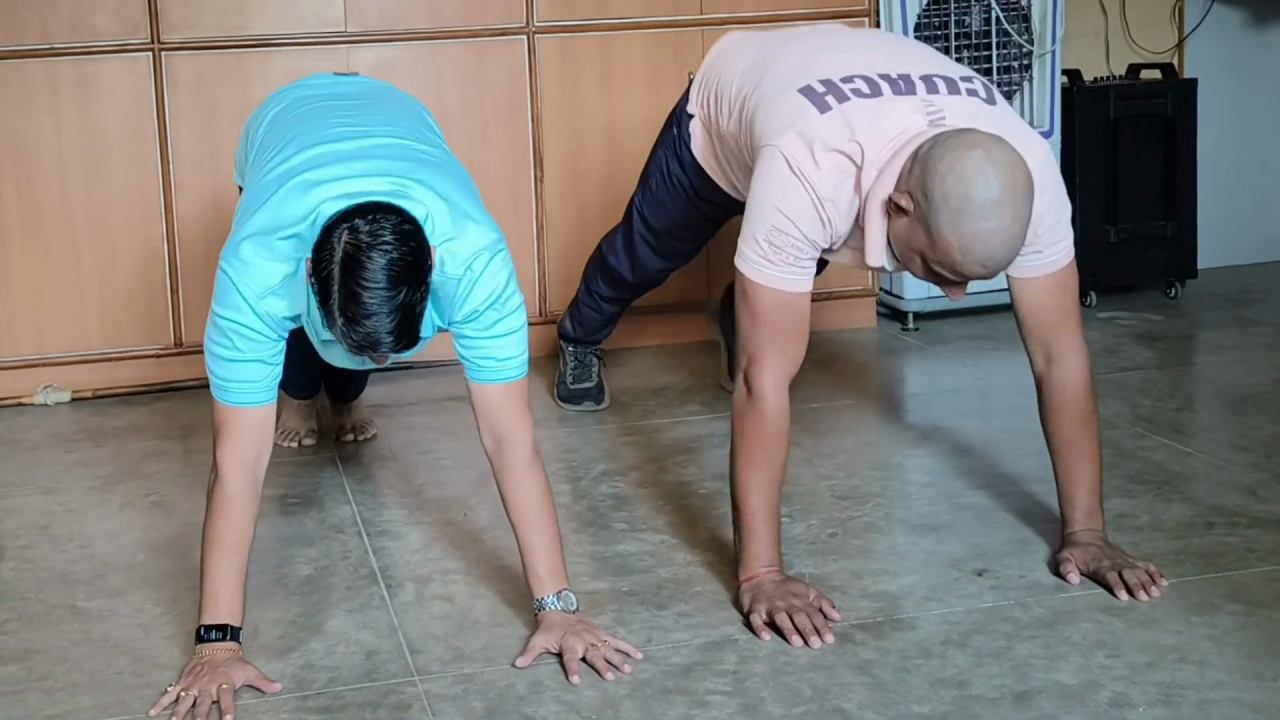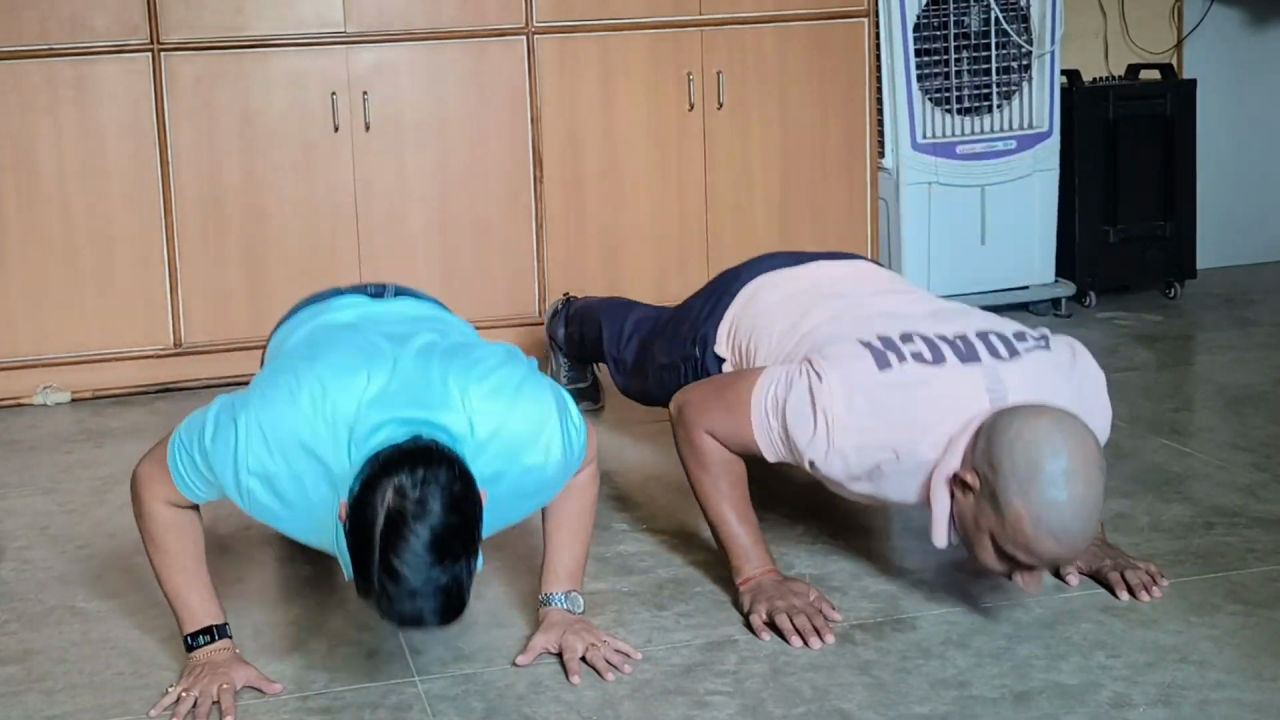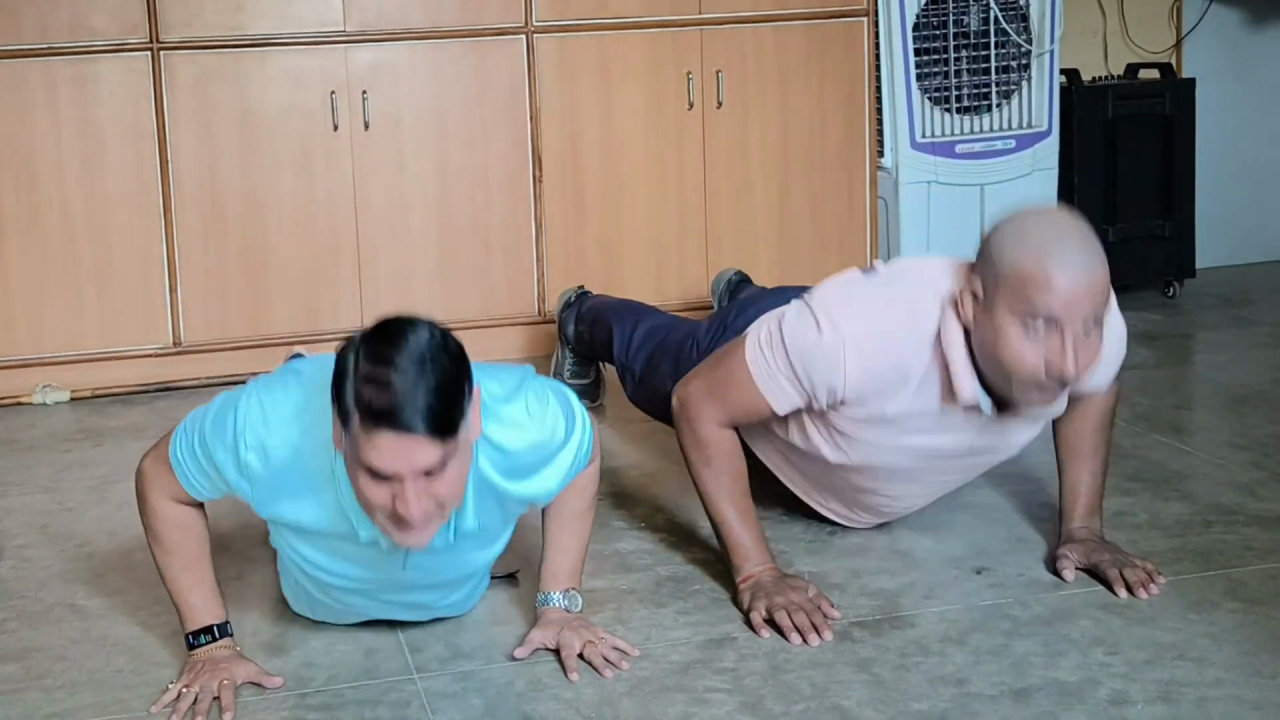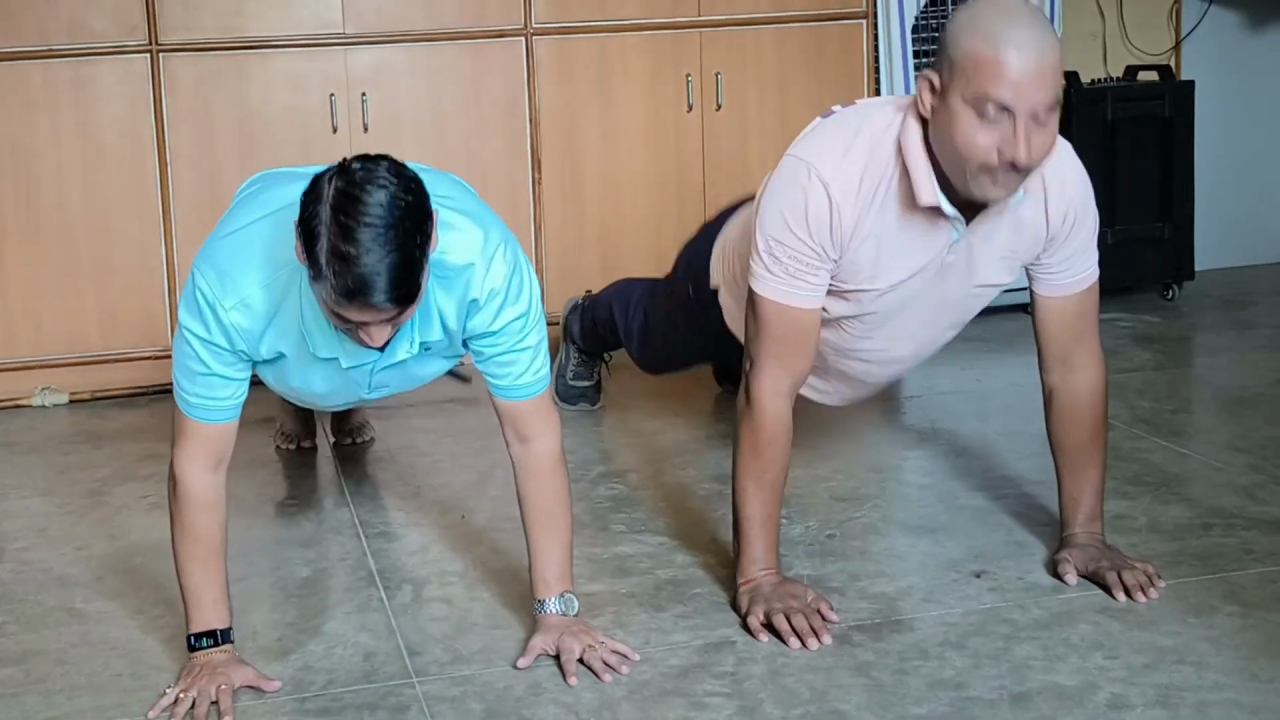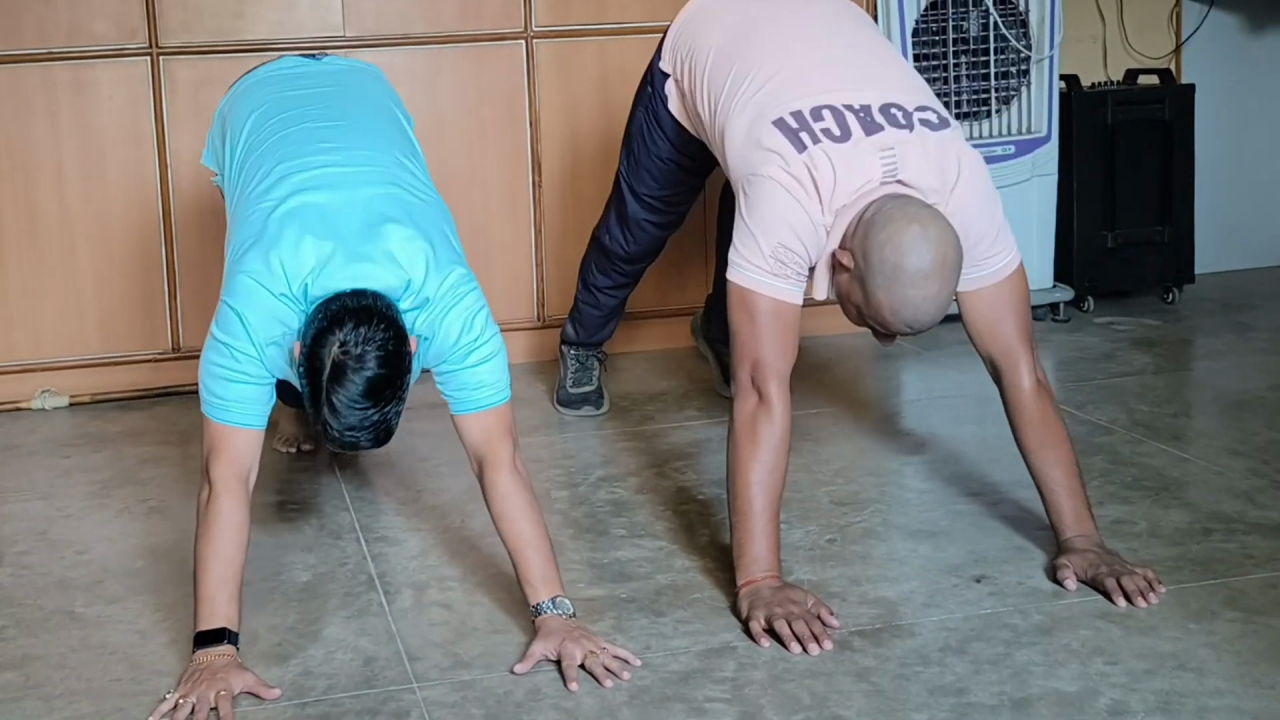
dt=0.4s
person 1, frame 1
left shoulder: (1027, 169)
right shoulder: (812, 174)
left elbow: (1059, 354)
right elbow: (765, 382)
left wrist: (1084, 530)
right wrist: (760, 573)
right hip: (731, 89)
left knee: (782, 273)
right knee: (645, 254)
left ankle: (742, 309)
right ankle: (578, 339)
person 1, frame 2
left shoulder: (1080, 402)
right shoulder: (859, 428)
right elbow: (690, 413)
left wrist: (1087, 533)
right wrist: (755, 574)
left hip: (863, 288)
right hip: (762, 310)
right knee: (640, 350)
right ankle: (574, 325)
person 1, frame 3
left shoulder: (1093, 325)
right shoulder: (856, 336)
right elbow: (694, 403)
left wrist: (1082, 527)
right wrist: (755, 571)
right knee: (657, 356)
left ankle: (740, 295)
right ankle: (585, 316)
person 1, frame 4
left shoulder: (1060, 184)
right shoulder: (824, 177)
left elbow: (1074, 364)
right elbow: (769, 386)
left wrist: (1083, 525)
right wrist: (755, 568)
right knee: (662, 345)
right ankle: (589, 324)
person 1, frame 5
left shoulder: (961, 191)
right shoulder: (792, 200)
left elbow: (1016, 367)
right elbow: (765, 391)
left wrist: (1080, 539)
right wrist: (757, 580)
left knee: (750, 249)
right knee: (635, 231)
left ankle: (720, 332)
right ankle: (583, 348)
person 2, frame 1
left shoulder: (470, 252)
right shoulder: (260, 262)
left elbow: (509, 436)
right elbow: (239, 460)
left wrist: (557, 606)
right wrist: (217, 640)
left knee: (355, 362)
right knee: (298, 341)
left ankle: (345, 392)
right ankle: (297, 396)
person 2, frame 2
left shoulder: (528, 431)
right shoulder: (275, 443)
left elbow: (581, 463)
right elbow: (153, 487)
left wrist: (562, 603)
right wrist: (208, 639)
left hip: (429, 328)
right hip: (317, 326)
person 2, frame 3
left shoulder: (529, 423)
right shoulder: (266, 431)
left elbow: (584, 458)
right elbow: (156, 477)
left wrist: (559, 603)
right wrist: (209, 639)
right ankle: (296, 380)
person 2, frame 4
left shoulder: (485, 259)
right shoulder: (231, 278)
left elbow: (534, 441)
right elbow: (199, 470)
left wrist: (557, 609)
right wrist: (210, 646)
left ankle: (348, 405)
right ankle: (302, 406)
person 2, frame 5
left shoulder: (447, 302)
right shoulder: (259, 311)
left elbow: (497, 461)
right elbow: (227, 481)
left wrist: (554, 611)
right wrist: (215, 647)
left ankle: (289, 392)
right ankle: (290, 402)
